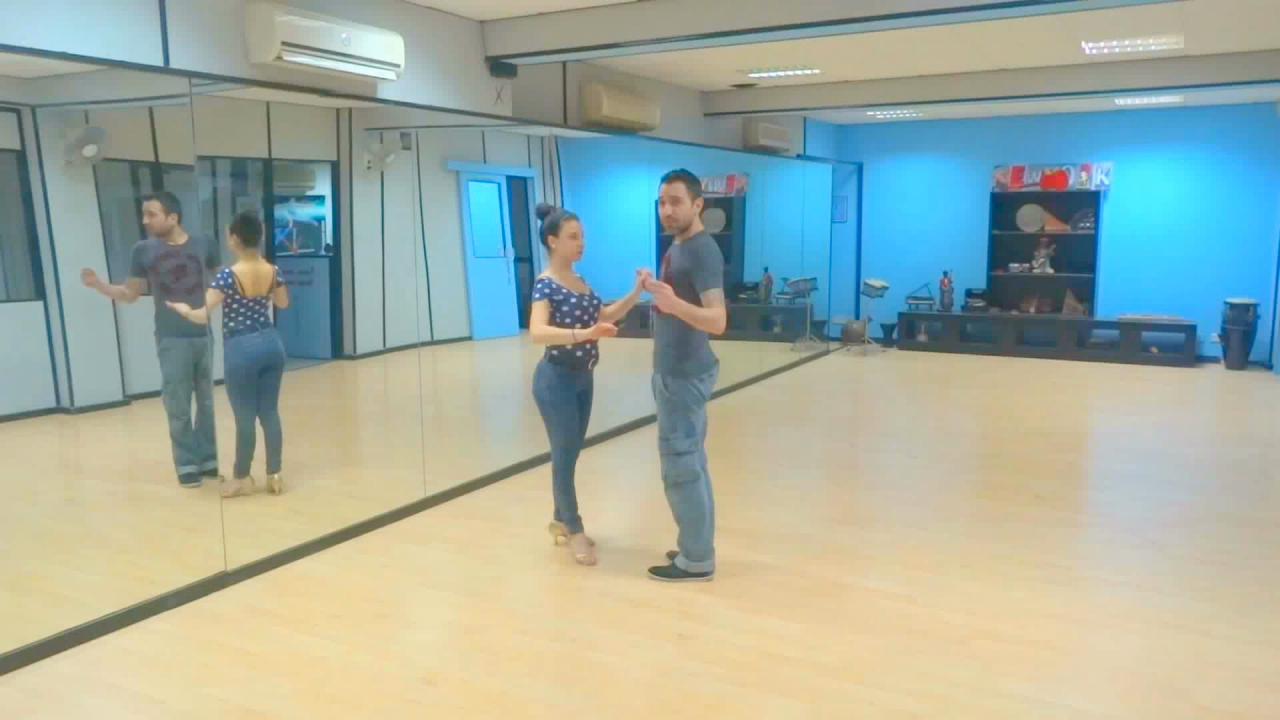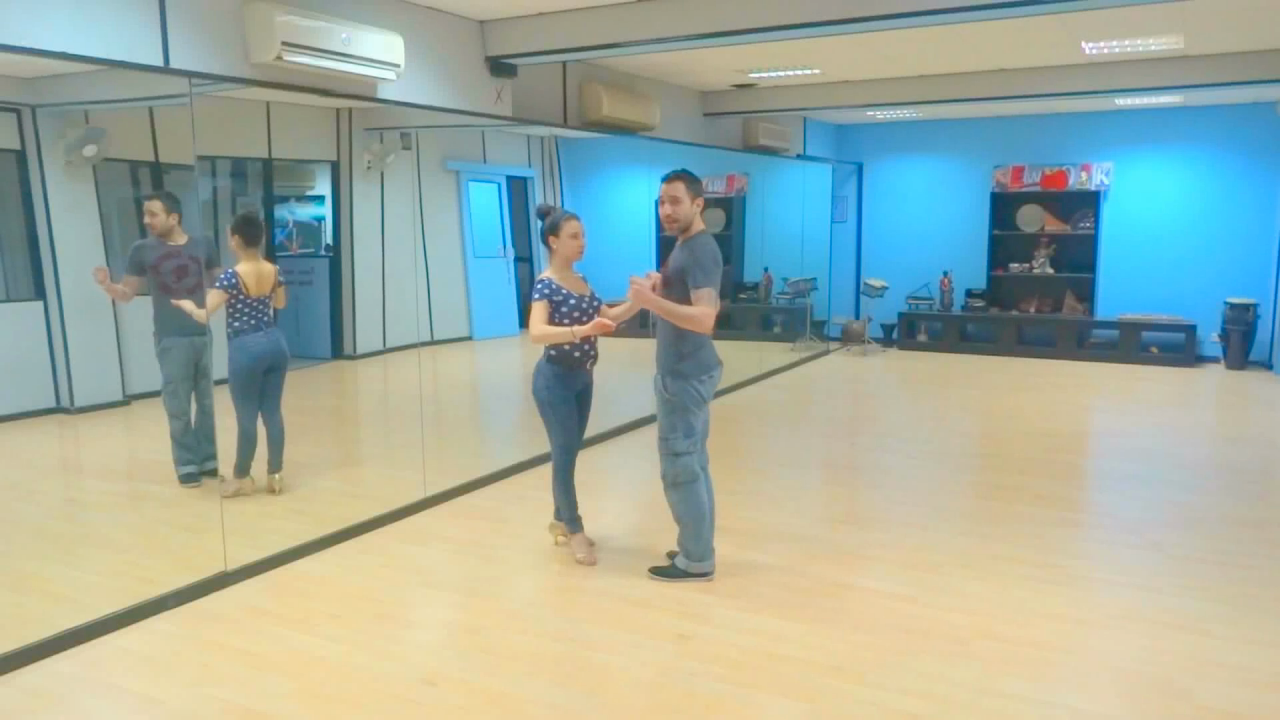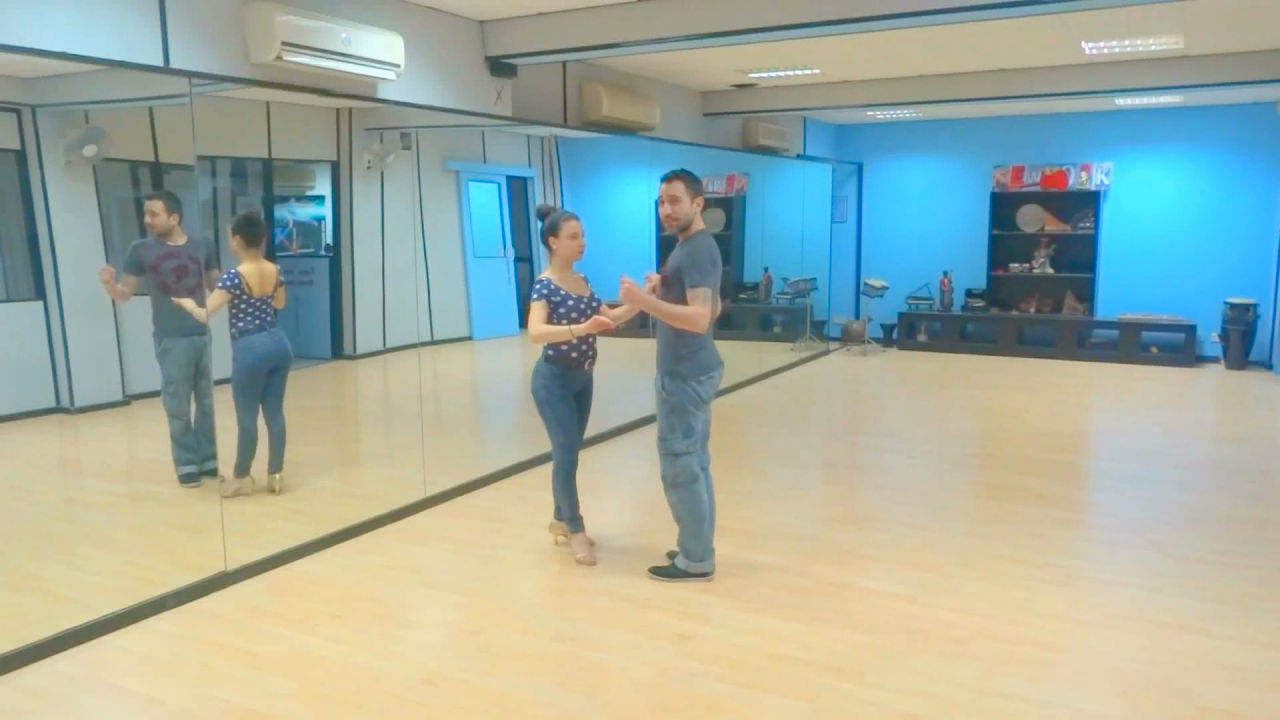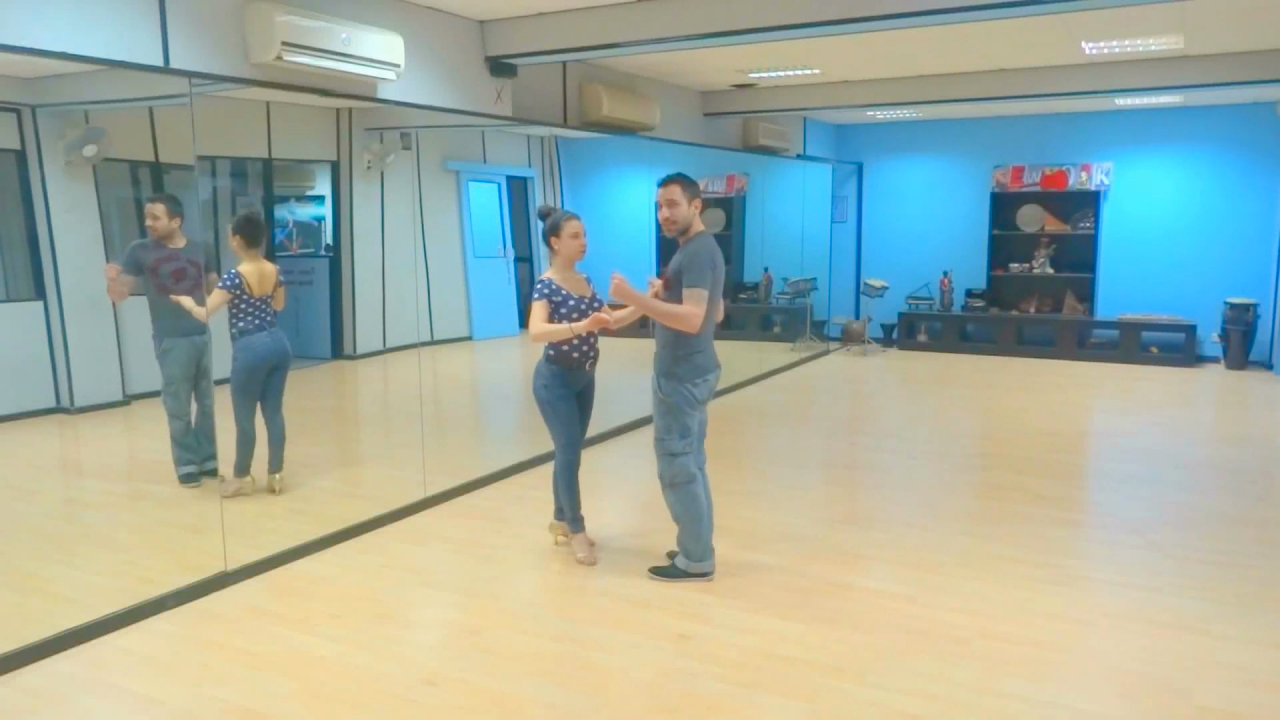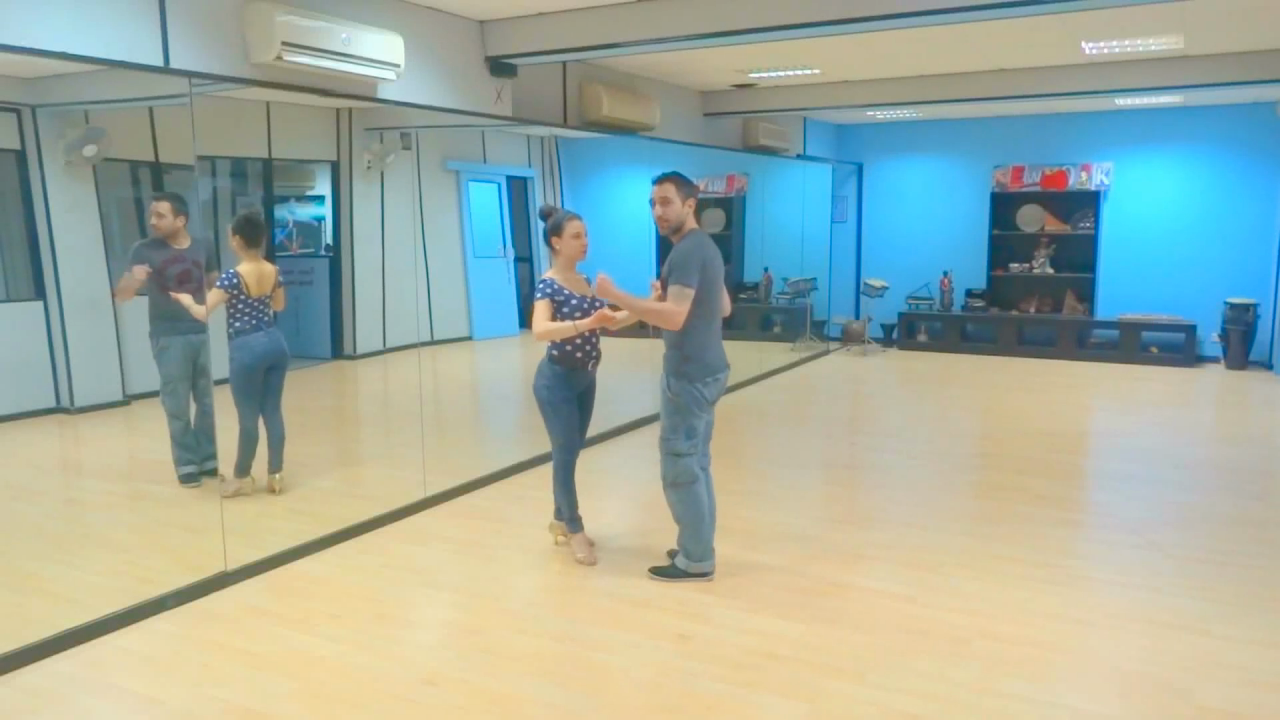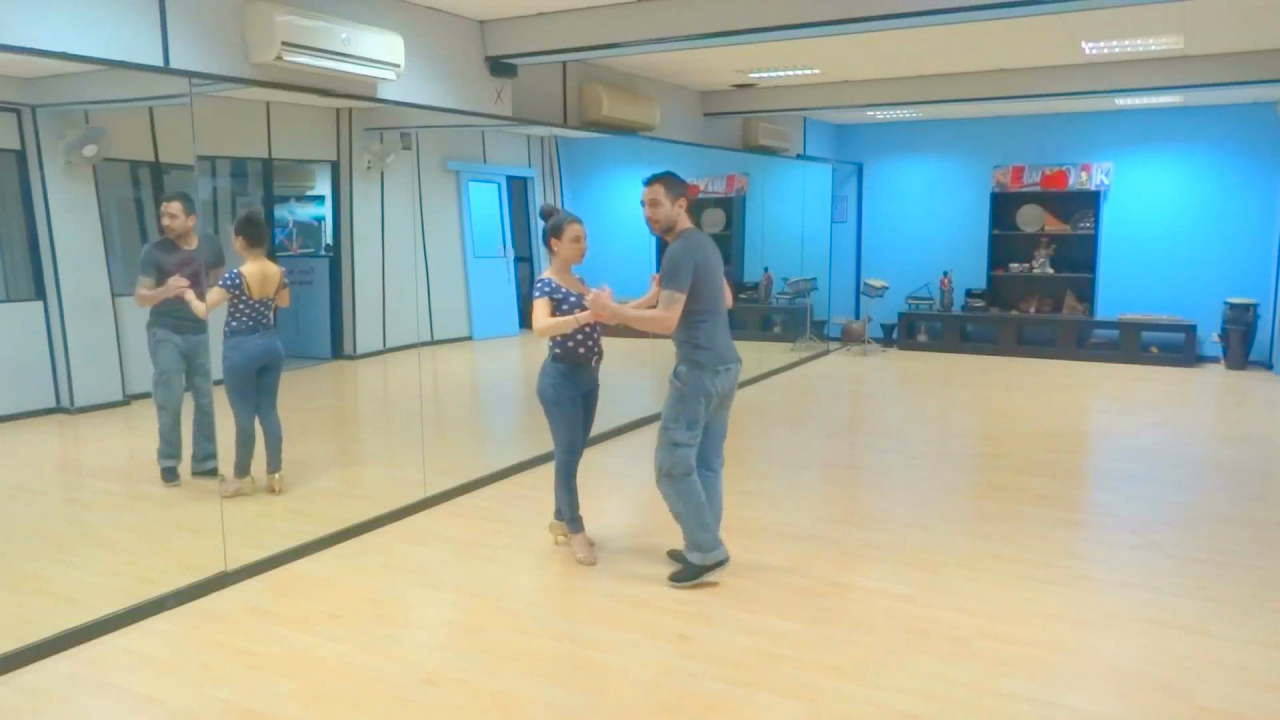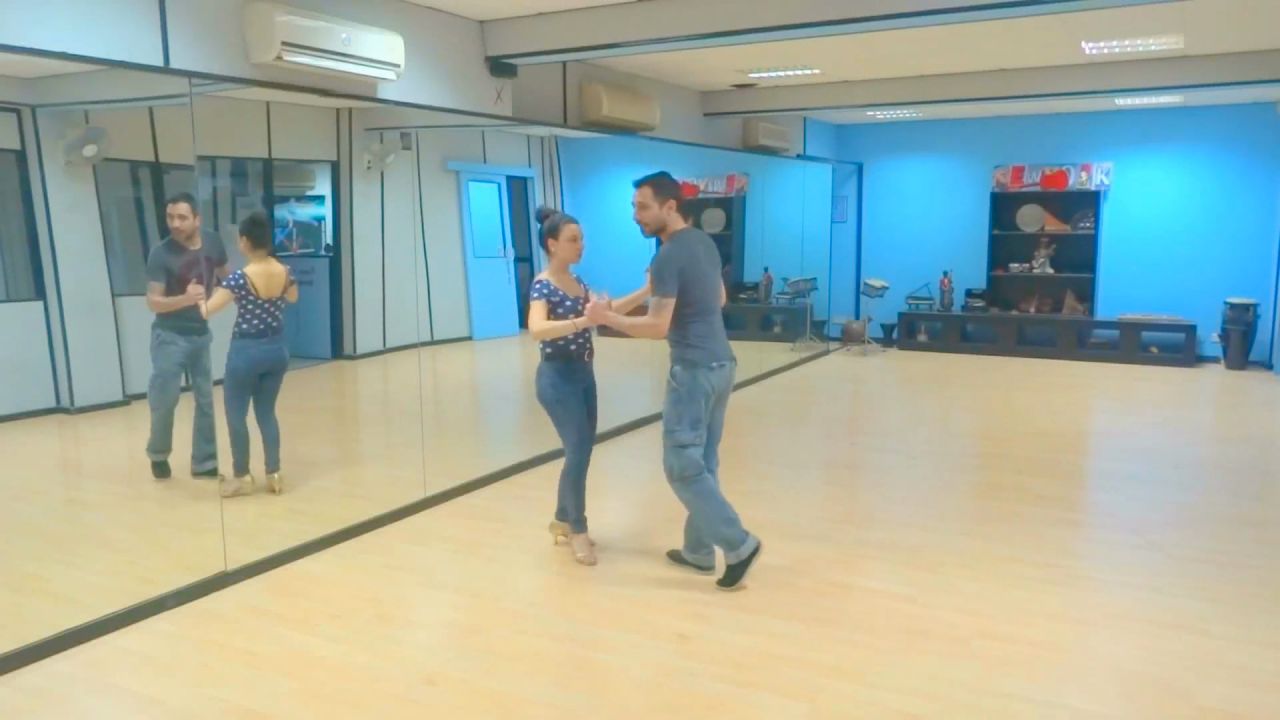
dt=0.3s
person 1, frame 1
left shoulder: (702, 250)
right shoulder: (676, 246)
left elbow: (717, 320)
left wrist: (675, 304)
right wrist: (655, 289)
left hip: (684, 375)
right hip: (673, 371)
left knee: (680, 467)
right knee: (689, 462)
left ankle: (696, 560)
right ankle: (696, 548)
person 1, frame 2
left shoulder: (700, 250)
right shoulder: (684, 246)
left elbow: (704, 319)
left wrist: (653, 301)
right wrist: (661, 287)
left hip: (686, 375)
right hip: (683, 371)
left knee: (679, 467)
right knee: (692, 464)
left ankle: (696, 560)
right ankle: (696, 548)
person 1, frame 3
left shoulder: (698, 250)
right shoulder: (690, 247)
left elbow: (700, 318)
left wrist: (644, 301)
right wrist: (663, 290)
left hip: (685, 375)
right hip: (693, 371)
left knee: (679, 467)
right knee: (694, 464)
left ankle: (696, 561)
right ankle: (697, 549)
person 1, frame 4
left shoulder: (697, 252)
right shoulder: (696, 249)
left elbow: (692, 318)
right elbow: (717, 313)
left wrist: (636, 298)
right wrist: (665, 297)
left hip: (681, 376)
right hip: (692, 372)
left knee: (677, 468)
right knee: (690, 465)
left ankle: (696, 560)
right ankle: (696, 548)
person 1, frame 5
left shoulder: (687, 251)
right shoulder: (704, 246)
left elbow: (674, 317)
right elbow: (725, 307)
left wrist: (617, 296)
right wrist: (667, 294)
left hip: (690, 376)
right hip: (709, 370)
left knee: (680, 468)
right knee: (695, 463)
left ankle: (695, 561)
right ankle: (697, 548)
person 1, frame 6
left shoulder: (680, 251)
right shoulder: (703, 243)
left elbow: (666, 321)
left wrist: (611, 309)
left hip: (700, 369)
right hip: (724, 365)
left knee: (673, 463)
right knee: (708, 462)
left ankle: (706, 551)
right ankle: (702, 548)
person 1, frame 7
left shoulder: (668, 256)
right shoulder: (703, 243)
left elbow: (657, 327)
left wrist: (606, 317)
left hip: (695, 369)
right hip: (721, 363)
left knee: (683, 464)
right knee: (702, 461)
left ankle: (737, 544)
right ankle: (699, 550)
person 2, frame 1
left shoulder: (579, 280)
right shoulder: (545, 285)
left elbow: (604, 317)
right elbow: (537, 332)
left wrist: (636, 291)
right wrist: (584, 334)
left hip: (583, 378)
right hip: (556, 380)
left knee: (571, 453)
right knee: (565, 455)
left ankle: (560, 521)
right ankle: (574, 530)
person 2, frame 2
left shoulder: (581, 281)
right shoulder: (546, 285)
left elbow: (608, 318)
right elbow: (537, 332)
right wrist: (583, 330)
left hip: (582, 378)
right hip: (556, 379)
left knee: (570, 452)
right knee: (564, 454)
left ankle: (560, 521)
right ankle: (573, 529)
person 2, frame 3
left shoulder: (583, 281)
right shoulder: (545, 285)
left elbow: (610, 318)
right elbow: (535, 332)
right wrist: (581, 329)
left hip: (582, 378)
right hip: (554, 379)
left knee: (569, 452)
right knee: (567, 453)
left ankle: (560, 520)
right ankle: (575, 529)
person 2, frame 4
left shoulder: (585, 281)
right shoulder: (546, 285)
left elbow: (612, 320)
right elbow: (536, 331)
right wrist: (581, 326)
left hip: (584, 378)
right hip: (555, 379)
left knee: (568, 452)
right knee: (569, 453)
left ankle: (560, 521)
right ankle: (575, 529)
person 2, frame 5
left shoulder: (584, 281)
right shoulder: (547, 285)
left elbow: (612, 321)
right elbow: (540, 330)
right wrist: (586, 324)
left hip: (585, 378)
right hip: (557, 379)
left knee: (572, 452)
right knee: (565, 454)
left ankle: (562, 520)
right ankle: (574, 530)
person 2, frame 6
left shoulder: (579, 282)
right shoulder: (546, 285)
right elbow: (540, 327)
left wrist: (652, 296)
right wrist: (585, 315)
left hip: (587, 377)
right hip: (560, 378)
left knee: (573, 453)
right knee: (567, 455)
left ankle: (562, 521)
right ankle: (574, 531)
person 2, frame 7
left shoulder: (576, 281)
right shoulder: (543, 286)
left elbow: (610, 310)
right elbow: (536, 329)
left wrist: (647, 290)
right wrist: (581, 321)
left hip: (582, 374)
right hip: (557, 378)
left knee: (580, 452)
right knee: (579, 452)
left ankle: (563, 520)
right ankle: (578, 531)
person 3, frame 1
left shoulder: (204, 245)
right shoulder: (143, 251)
right elbow: (131, 294)
right wrist: (98, 285)
left hip: (203, 335)
right hip: (171, 339)
left knee: (206, 400)
right knee: (178, 405)
left ankle: (207, 460)
right ankle: (187, 464)
person 3, frame 2
left shoulder: (204, 246)
right shoulder: (142, 250)
right elbow: (127, 293)
right wrist: (107, 284)
left hip: (202, 334)
right hip: (171, 339)
left knee: (205, 401)
right knee: (178, 405)
left ankle: (207, 460)
right ankle: (186, 465)
person 3, frame 3
left shoulder: (203, 246)
right shoulder: (141, 250)
left elbow: (216, 286)
right elbow: (125, 294)
right wrist: (109, 284)
left hip: (202, 335)
right hip: (170, 339)
left knee: (205, 401)
right knee: (178, 405)
left ankle: (207, 460)
right ankle: (186, 464)
person 3, frame 4
left shoulder: (202, 249)
right shoulder: (140, 251)
left elbow: (214, 290)
right elbow: (120, 295)
right wrist: (112, 281)
left hip: (201, 335)
right hip: (170, 339)
left knee: (206, 401)
right knee: (178, 405)
left ankle: (207, 460)
right ankle: (186, 465)
person 3, frame 5
left shoulder: (205, 248)
right shoulder: (144, 250)
left elbow: (214, 287)
right elbow: (122, 294)
right wrist: (133, 281)
left hip: (199, 334)
right hip: (168, 338)
left knee: (205, 400)
right knee: (177, 405)
left ankle: (206, 461)
right ankle: (186, 465)
person 3, frame 6
left shoulder: (211, 246)
right shoulder: (154, 252)
left elbow: (220, 281)
right elbow: (140, 298)
right wrist: (164, 291)
left hip: (198, 333)
right hip: (165, 333)
left knee: (204, 399)
right knee: (168, 399)
left ankle: (205, 461)
right ankle: (168, 460)
person 3, frame 7
left shoulder: (213, 243)
right shoulder: (160, 254)
left elbow: (225, 276)
right elbow: (153, 302)
right wrist: (185, 299)
left hip: (201, 335)
right hip: (169, 336)
left knee: (205, 401)
right knee: (163, 400)
left ankle: (204, 462)
right ankle: (158, 454)
person 4, frame 1
left shoulder: (228, 276)
right shoulder: (273, 271)
left elbow: (202, 316)
left wrist: (182, 309)
left hip: (241, 350)
right hip: (271, 344)
left knee: (245, 418)
right knee: (269, 413)
left ankle: (242, 478)
right ankle: (274, 475)
person 4, frame 2
left shoulder: (231, 276)
right shoulder: (274, 271)
left elbow: (204, 315)
left wrist: (187, 305)
left hip: (246, 349)
right hip: (275, 344)
left knee: (247, 418)
right knee: (273, 412)
left ankle: (242, 477)
right ankle: (275, 475)
person 4, frame 3
left shoulder: (234, 277)
right shoulder: (275, 271)
left elbow: (205, 315)
left wrist: (188, 304)
left hip: (250, 349)
right hip: (279, 344)
left knee: (246, 418)
right knee: (274, 412)
left ankle: (242, 477)
right ankle: (275, 475)
person 4, frame 4
left shoulder: (234, 277)
right shoulder: (274, 271)
left elbow: (205, 314)
left wrist: (187, 302)
left hip: (251, 349)
right hip: (279, 344)
left knee: (244, 417)
right knee: (274, 412)
left ankle: (242, 477)
right ankle: (275, 474)
person 4, frame 5
left shoulder: (233, 277)
right shoulder: (274, 272)
left elbow: (203, 313)
left wrist: (186, 301)
left hip: (247, 349)
right hip: (276, 343)
left knee: (248, 417)
right knee: (273, 412)
left ankle: (243, 477)
right ankle: (275, 475)
person 4, frame 6
left shoulder: (235, 277)
right shoulder: (278, 273)
left elbow: (203, 311)
left wrist: (190, 296)
left hip: (241, 349)
right hip: (270, 345)
left knee: (244, 416)
right knee: (269, 412)
left ankle: (242, 477)
right ankle: (275, 475)
person 4, frame 7
left shoulder: (240, 278)
right shoulder: (285, 272)
left elbow: (206, 311)
left hip: (247, 351)
right hip: (277, 348)
left knee: (235, 413)
right knee: (266, 411)
left ankle: (242, 477)
right ankle: (274, 474)
